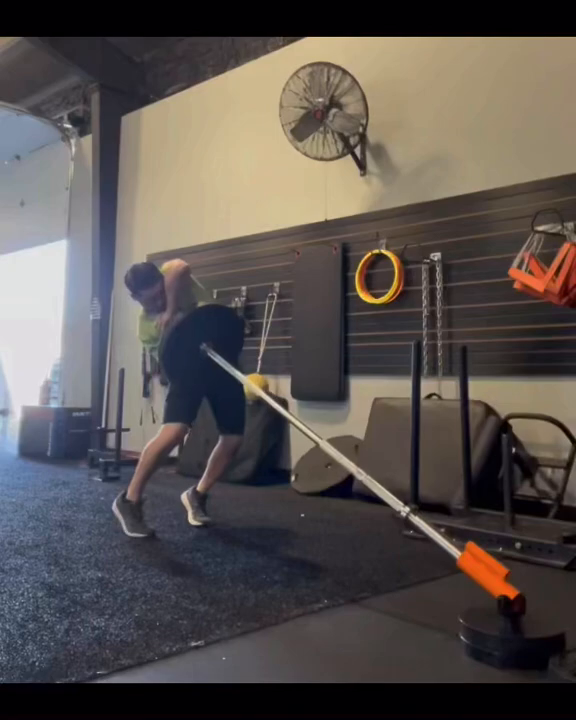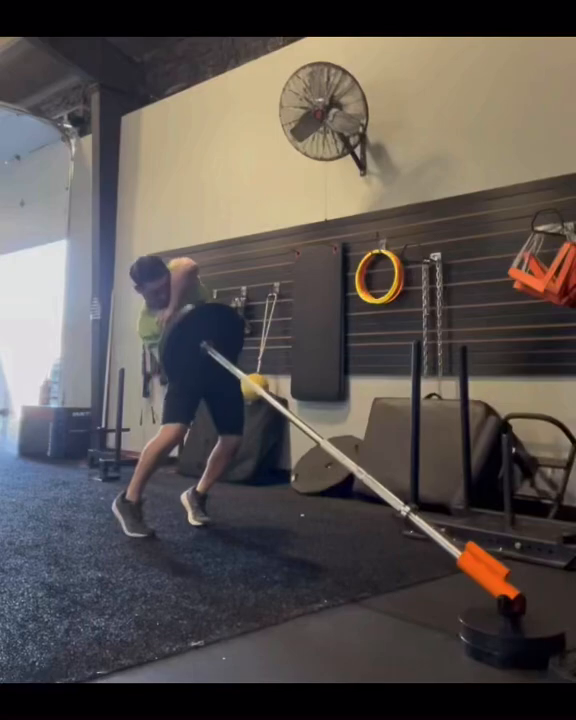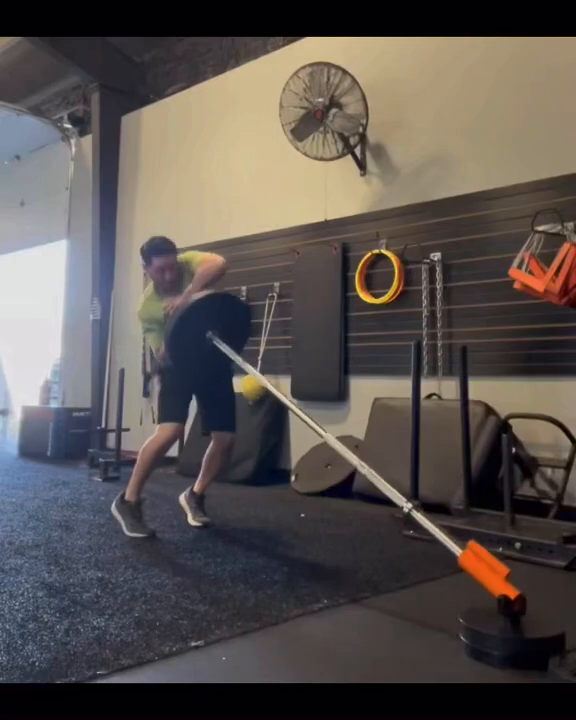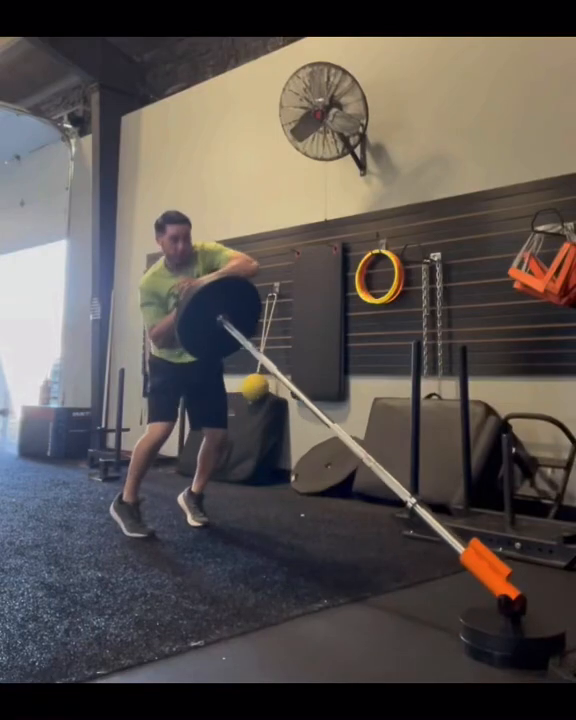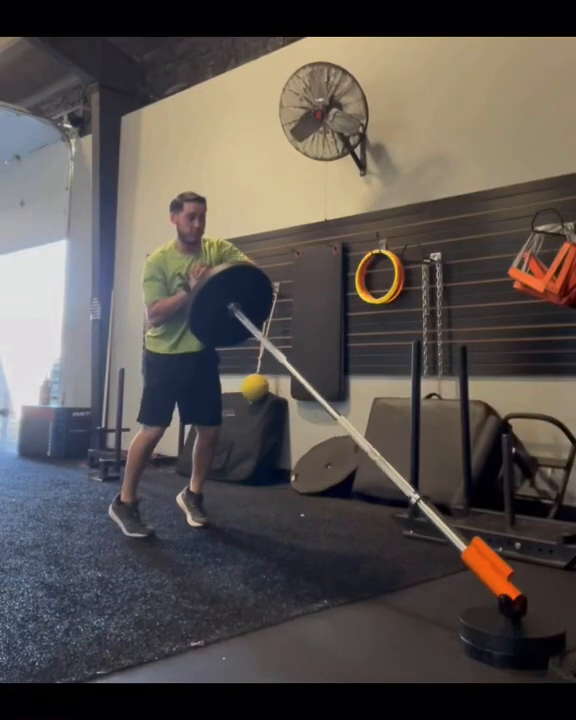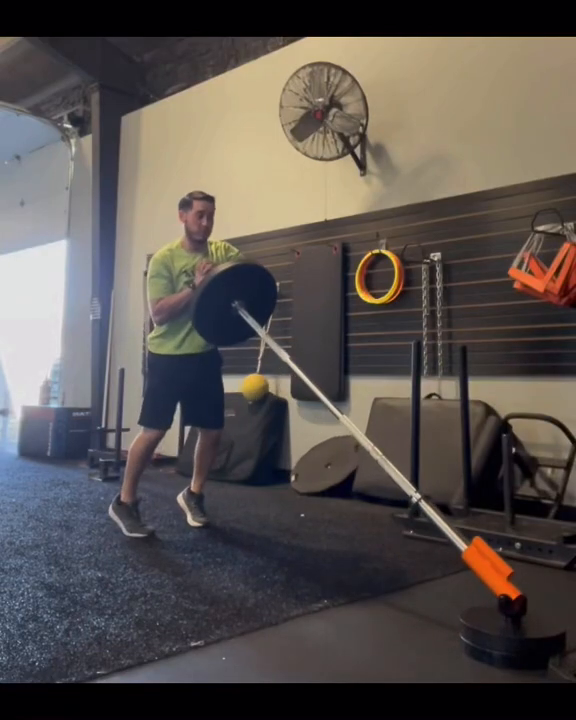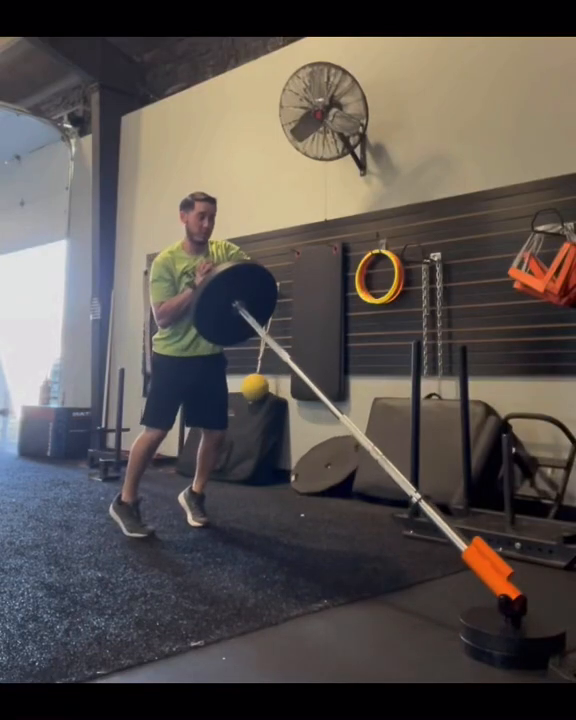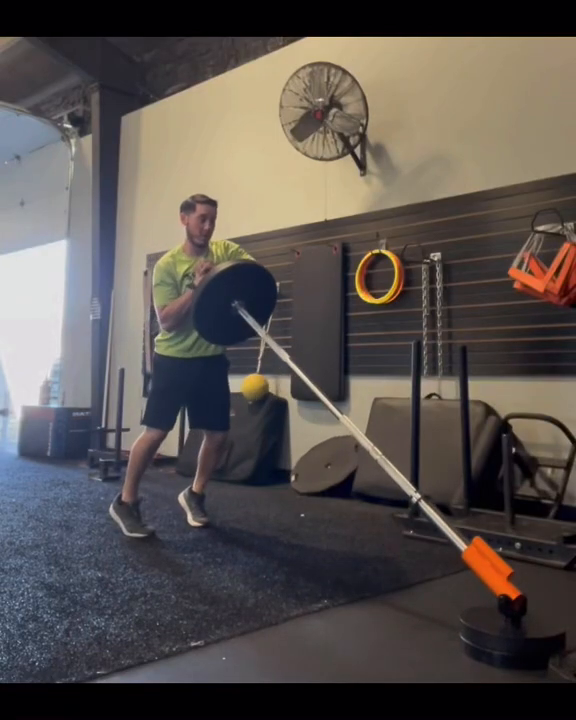
dt=0.2s
person 1, frame 1
left shoulder: (171, 275)
right shoulder: (147, 328)
left elbow: (181, 269)
right elbow: (170, 366)
left wrist: (171, 313)
left hip: (223, 361)
right hip: (188, 369)
left knee: (233, 438)
right knee: (173, 432)
left ankle: (197, 495)
right ankle: (129, 501)
person 1, frame 2
left shoulder: (177, 273)
right shoulder: (148, 324)
left elbow: (189, 267)
left wrist: (173, 310)
left hip: (221, 365)
left knee: (232, 439)
right knee: (173, 432)
left ankle: (197, 495)
right ankle: (129, 501)
person 1, frame 3
left shoulder: (188, 264)
right shoulder: (148, 308)
left elbow: (218, 264)
right elbow: (164, 357)
left wrist: (186, 297)
left hip: (214, 363)
right hip: (178, 368)
left knee: (225, 438)
right knee: (169, 431)
left ankle: (195, 495)
right ankle: (128, 501)
person 1, frame 4
left shoulder: (206, 253)
right shoulder: (151, 282)
left elbow: (249, 266)
right elbow: (156, 338)
left wrist: (206, 281)
right wrist: (183, 308)
left hip: (206, 359)
right hip: (169, 363)
left knee: (217, 434)
right knee: (160, 429)
left ankle: (193, 495)
right ankle: (126, 502)
person 1, frame 5
left shoulder: (217, 249)
right shoulder: (158, 260)
right elbow: (154, 315)
right wrist: (189, 290)
left hip: (201, 354)
right hip: (164, 356)
left knee: (210, 430)
right knee: (153, 429)
left ankle: (192, 494)
right ankle: (124, 502)
person 1, frame 6
left shoulder: (224, 252)
right shoulder: (164, 258)
right elbow: (158, 313)
right wrist: (194, 287)
left hip: (205, 356)
right hip: (167, 357)
left knee: (212, 432)
right knee: (153, 432)
left ankle: (193, 495)
right ankle: (124, 502)
person 1, frame 7
left shoulder: (226, 251)
right shoulder: (166, 261)
right elbow: (162, 316)
right wrist: (195, 287)
left hip: (210, 358)
right hip: (172, 358)
left knee: (215, 432)
right knee: (155, 431)
left ankle: (194, 495)
right ankle: (125, 502)
person 1, frame 8
left shoulder: (227, 251)
right shoulder: (167, 265)
right elbow: (166, 320)
right wrist: (195, 288)
left hip: (212, 359)
right hip: (174, 359)
left knee: (217, 434)
right knee: (155, 432)
left ankle: (194, 495)
right ankle: (125, 502)
